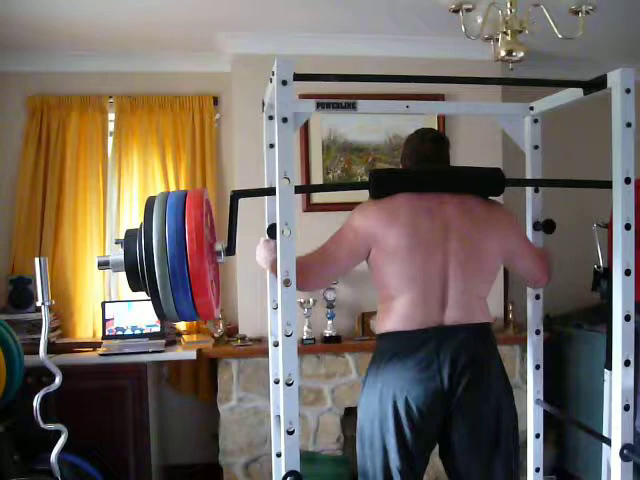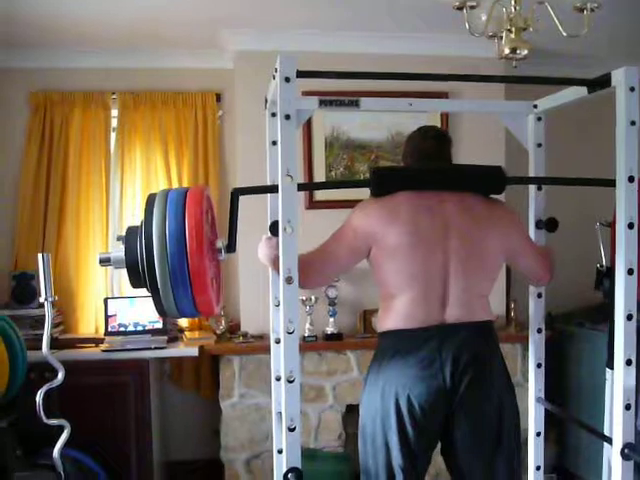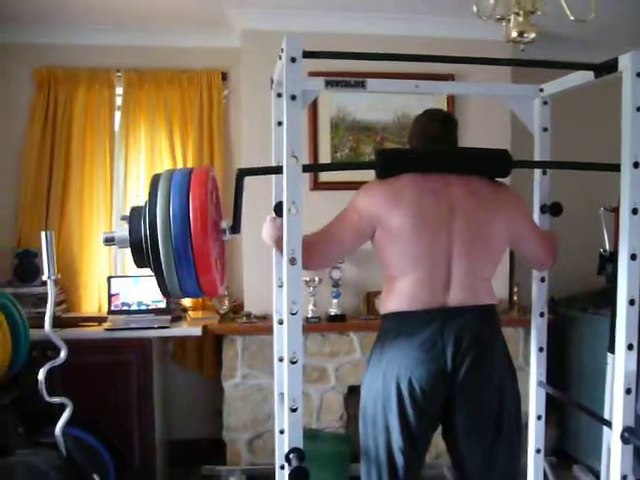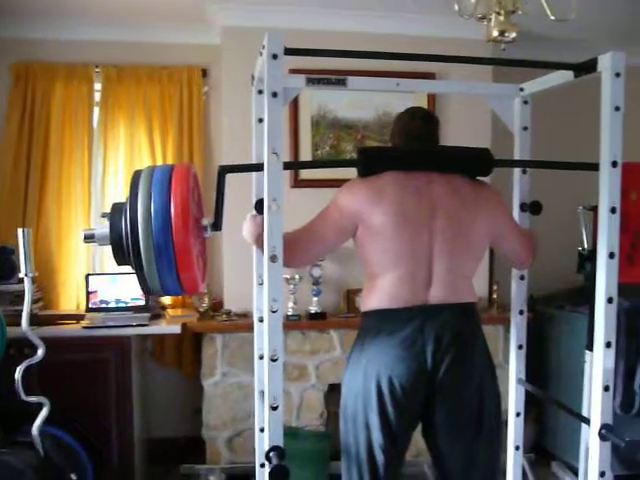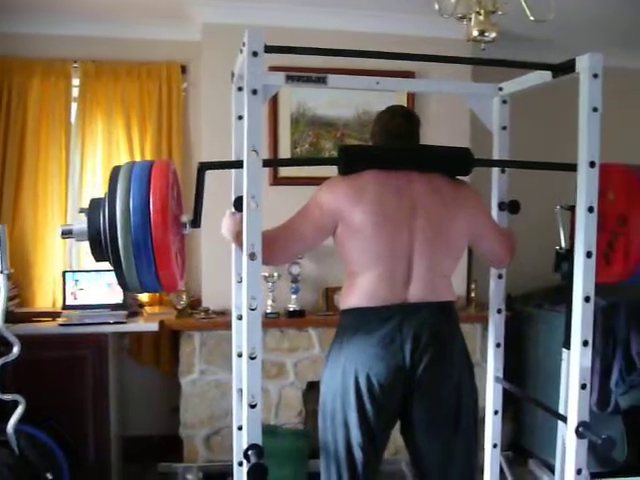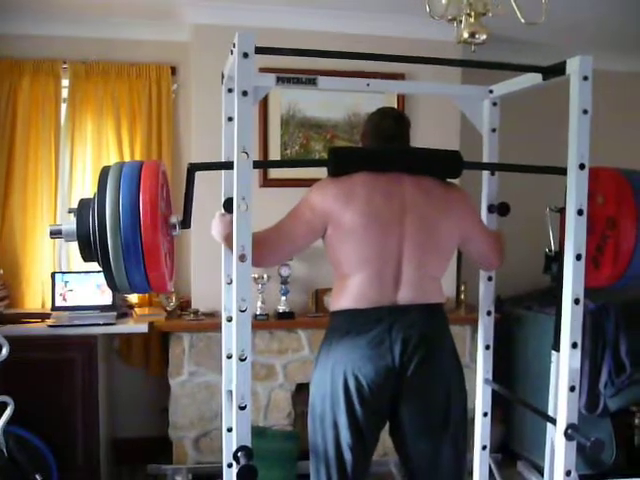
dt=0.3s
person 1, frame 1
left shoulder: (377, 215)
right shoulder: (493, 215)
left elbow: (308, 275)
right elbow: (539, 275)
left wrist: (270, 258)
right wrist: (543, 245)
left hip: (403, 360)
right hip: (477, 357)
person 1, frame 2
left shoulder: (377, 213)
right shoulder: (495, 213)
left elbow: (309, 273)
right elbow: (542, 273)
left wrist: (271, 255)
right wrist: (545, 243)
left hip: (405, 360)
right hip: (479, 355)
person 1, frame 3
left shoulder: (382, 195)
right shoulder: (500, 197)
left elbow: (312, 254)
right elbow: (545, 257)
left wrist: (275, 236)
right wrist: (551, 227)
left hip: (407, 342)
right hip: (480, 339)
person 1, frame 4
left shoulder: (364, 193)
right shoulder: (481, 196)
left elbow: (295, 252)
right elbow: (524, 256)
left wrist: (256, 234)
right wrist: (530, 226)
left hip: (387, 339)
right hip: (461, 336)
person 1, frame 5
left shoulder: (344, 190)
right shoulder: (460, 194)
left elbow: (274, 249)
right elbow: (503, 255)
left wrist: (235, 231)
right wrist: (507, 224)
left hip: (367, 338)
right hip: (439, 336)
person 1, frame 6
left shoulder: (335, 192)
right shoulder: (450, 197)
left elbow: (264, 251)
right elbow: (492, 258)
left wrist: (225, 233)
right wrist: (497, 228)
left hip: (356, 338)
right hip: (429, 337)
